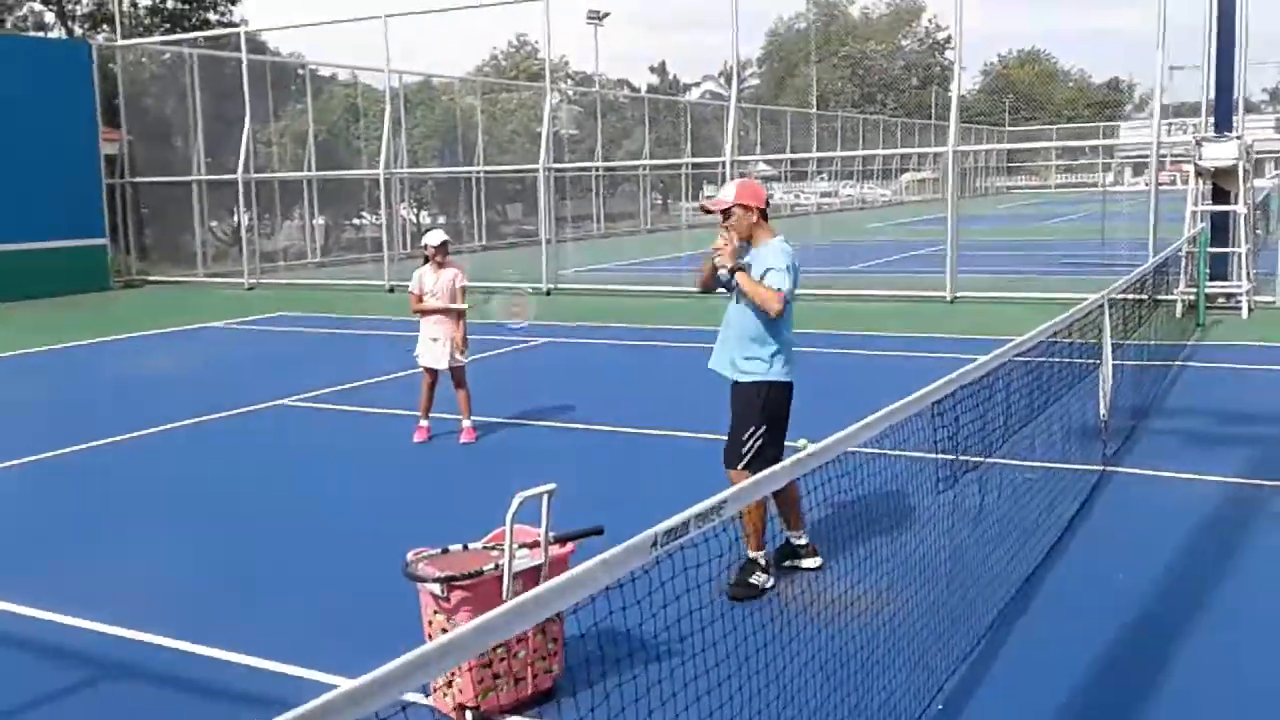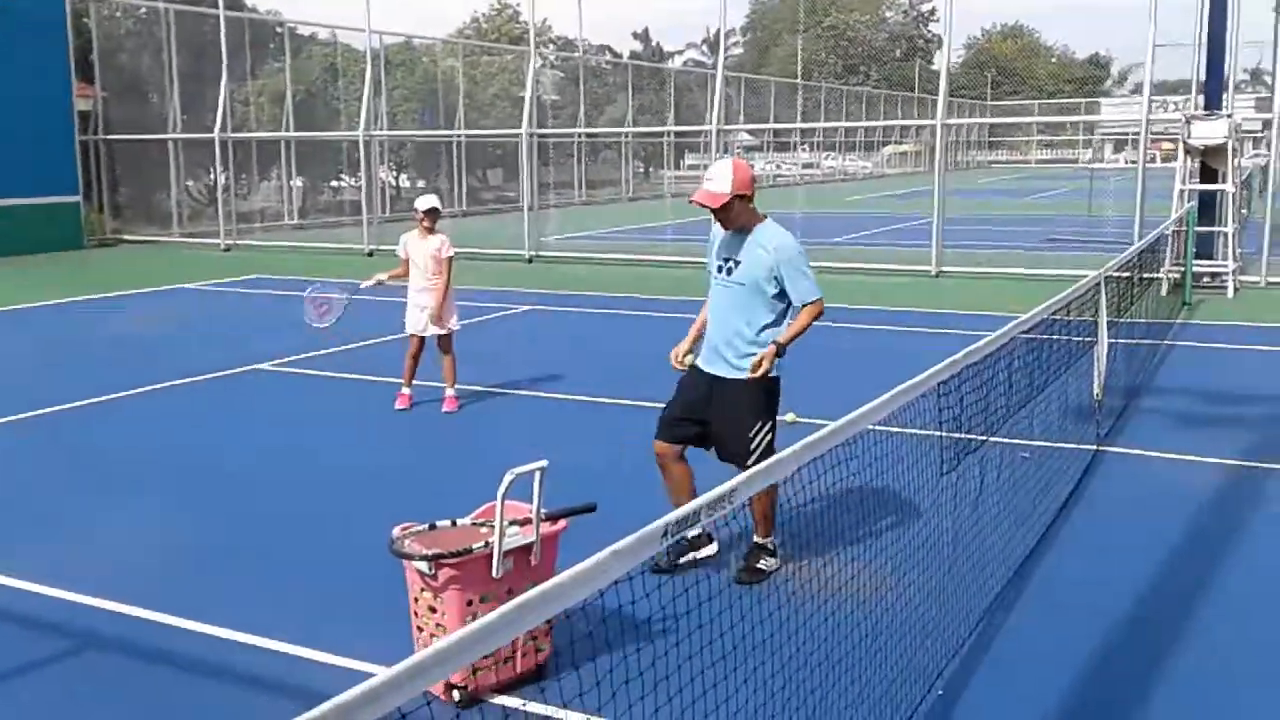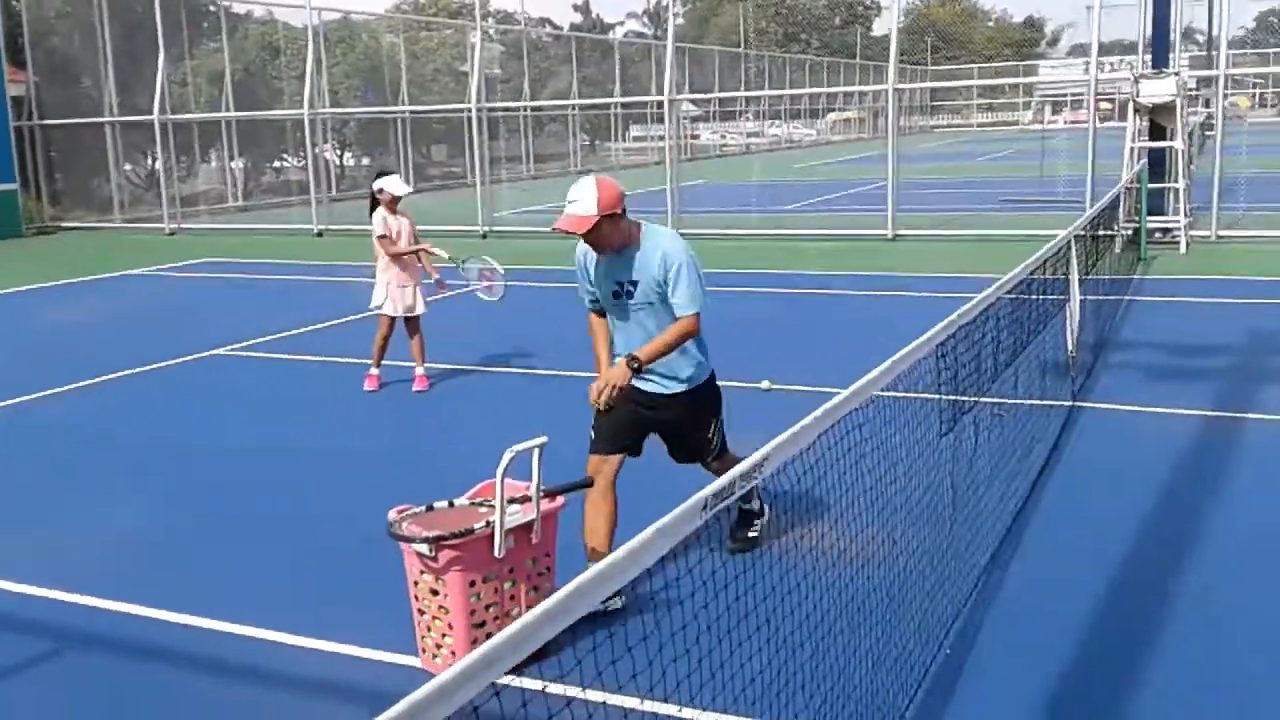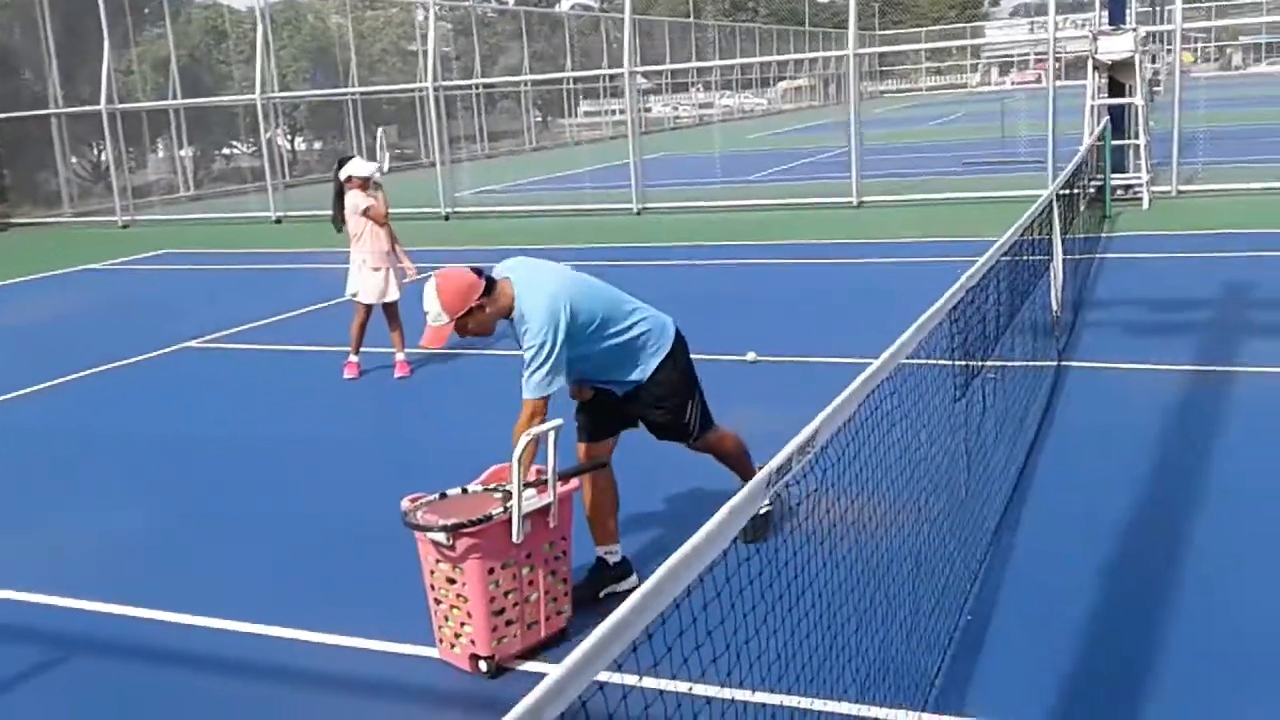
dt=0.5s
person 1, frame 1
left shoulder: (777, 254)
right shoulder: (748, 253)
left elbow: (774, 305)
right elbow: (705, 284)
left wrist: (736, 271)
right wrist: (719, 258)
left hip: (763, 379)
right hip: (751, 376)
left knee: (741, 471)
right knee: (769, 466)
left ankle: (757, 563)
right ankle: (800, 545)
person 1, frame 2
left shoulder: (780, 245)
right shoulder: (719, 235)
left elbow: (813, 306)
left wrist: (777, 347)
right wrist: (691, 339)
left hip: (752, 377)
right hip: (707, 368)
left knee: (753, 468)
right knee: (666, 447)
left ankle: (763, 547)
right ankle: (694, 535)
person 1, frame 3
left shoulder: (669, 250)
right shoulder: (586, 254)
left elbow: (690, 324)
left wrist: (632, 362)
right wrist: (605, 369)
left hip: (685, 382)
right hip: (625, 384)
left knee: (714, 461)
right knee: (600, 469)
left ankle: (751, 508)
person 1, frame 4
left shoulder: (540, 315)
right shoulder: (505, 273)
left elbow: (534, 414)
right wrist: (577, 376)
left hip: (654, 357)
right hip: (608, 365)
left knee: (702, 437)
right knee: (591, 456)
right ankle: (612, 564)
person 2, frame 1
left shoulder: (455, 270)
right shoulder: (420, 274)
left elbow: (460, 305)
right elbow: (415, 307)
left wrist: (461, 331)
right wrist: (442, 306)
left hip: (452, 333)
right hip: (430, 335)
left knee: (459, 380)
right knee: (429, 380)
left ankle: (467, 425)
right ankle: (423, 424)
person 2, frame 2
left shoulder: (442, 241)
right shoulder: (407, 239)
left elbow: (445, 276)
right elbow: (405, 270)
left wrist: (439, 304)
right wrist: (385, 275)
left hip: (439, 301)
right hip: (417, 302)
left knee: (446, 348)
right knee: (414, 350)
left ankle: (450, 394)
right ankle: (405, 391)
person 2, frame 3
left shoulder: (404, 217)
right shoulder: (380, 218)
left elbow: (419, 248)
right elbow: (390, 250)
left wrist: (433, 272)
right wrist: (418, 248)
left hip: (411, 280)
right hip: (390, 281)
left knee: (414, 328)
right knee: (385, 329)
left ankle: (420, 372)
right ankle: (374, 372)
person 2, frame 4
left shoulder: (371, 197)
right shoulder: (354, 197)
left elbow: (389, 231)
right elbow: (383, 218)
left wrist: (404, 259)
right wrist: (379, 193)
left hip: (386, 263)
right hip: (366, 265)
left knee: (392, 312)
right knee: (362, 315)
left ankle: (400, 358)
right ankle: (353, 359)
